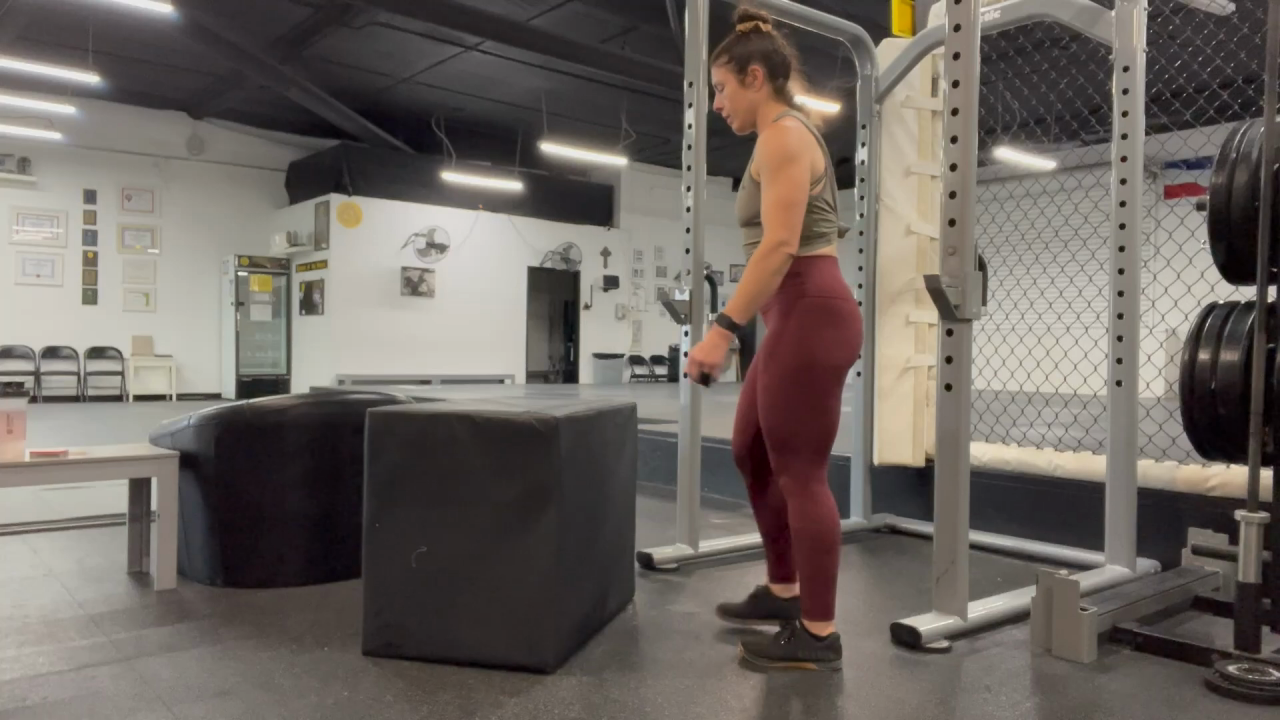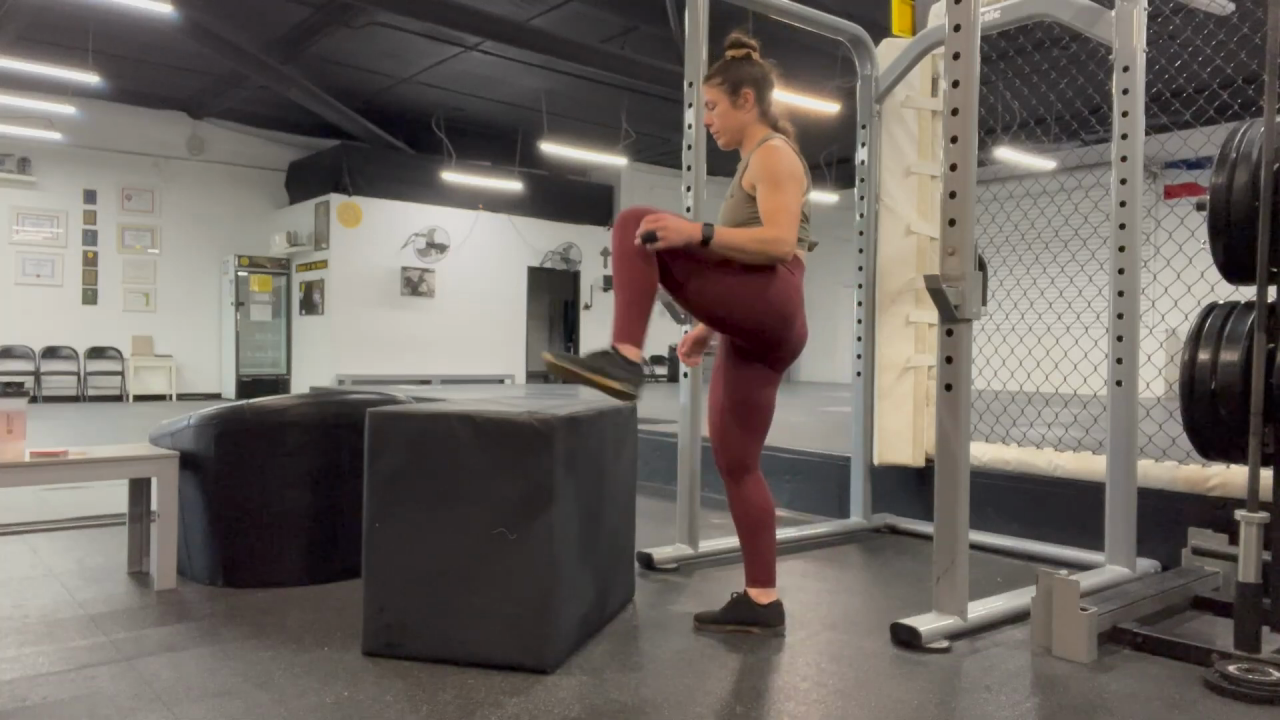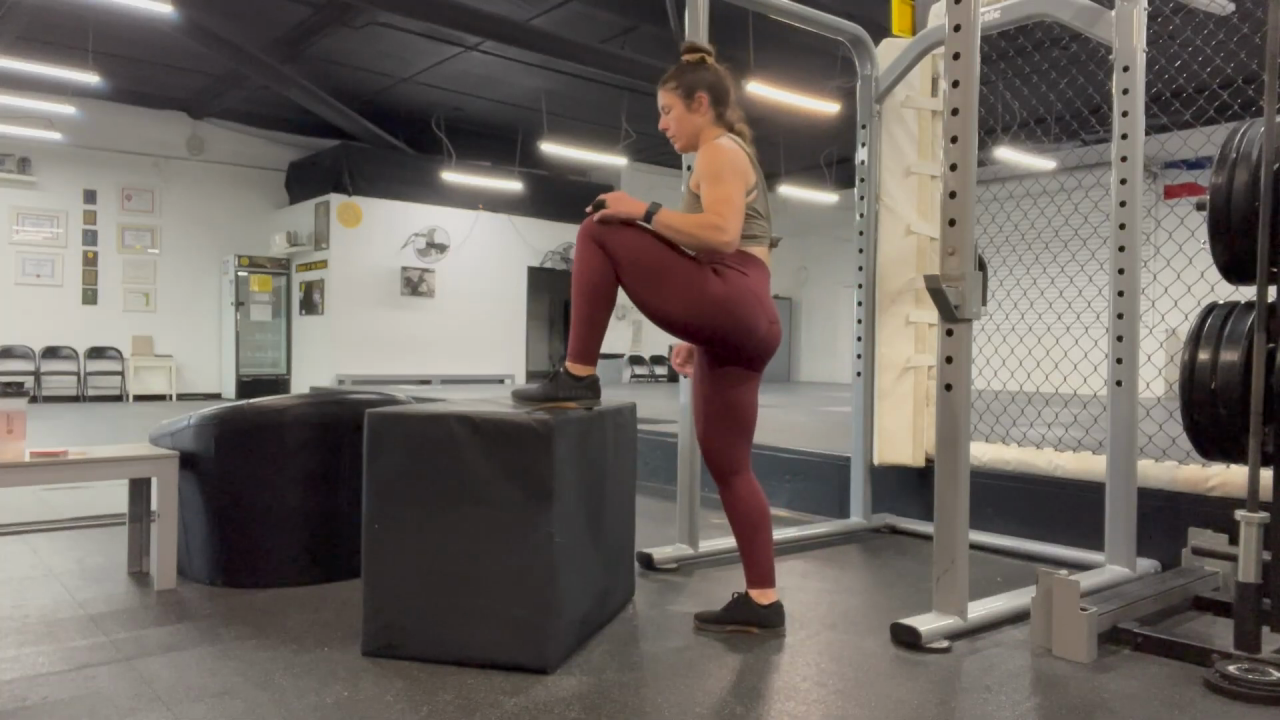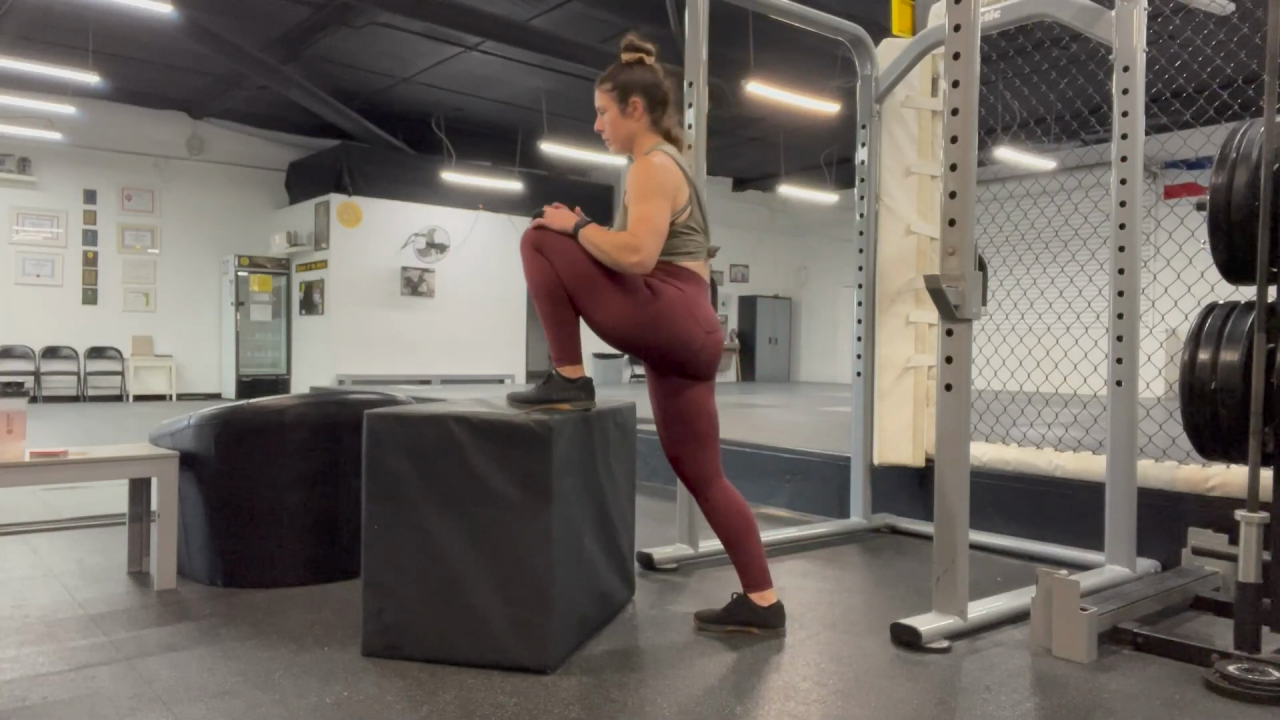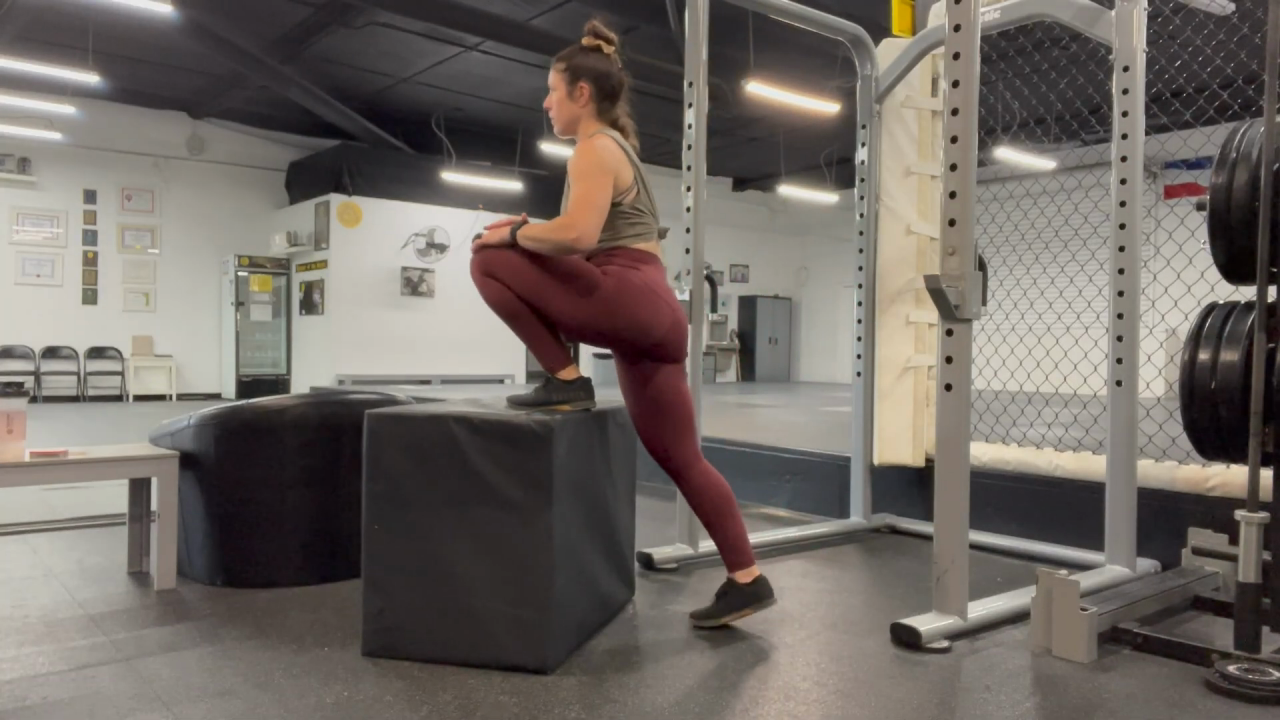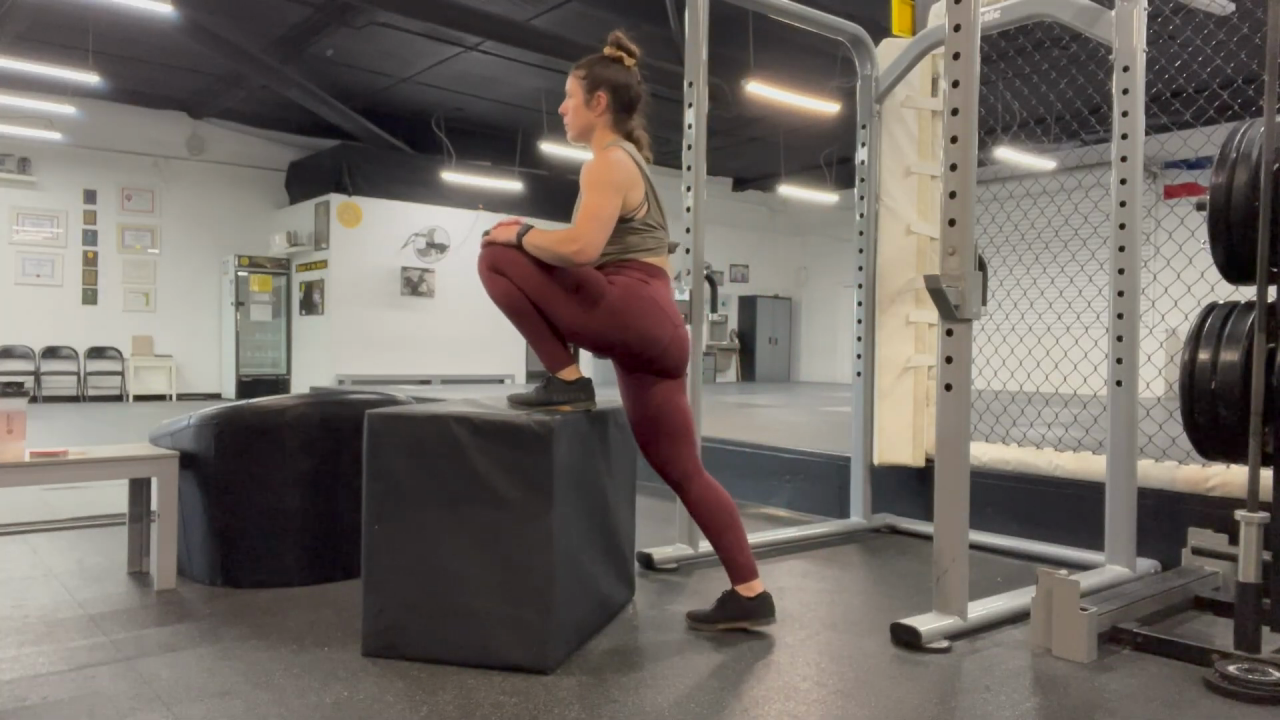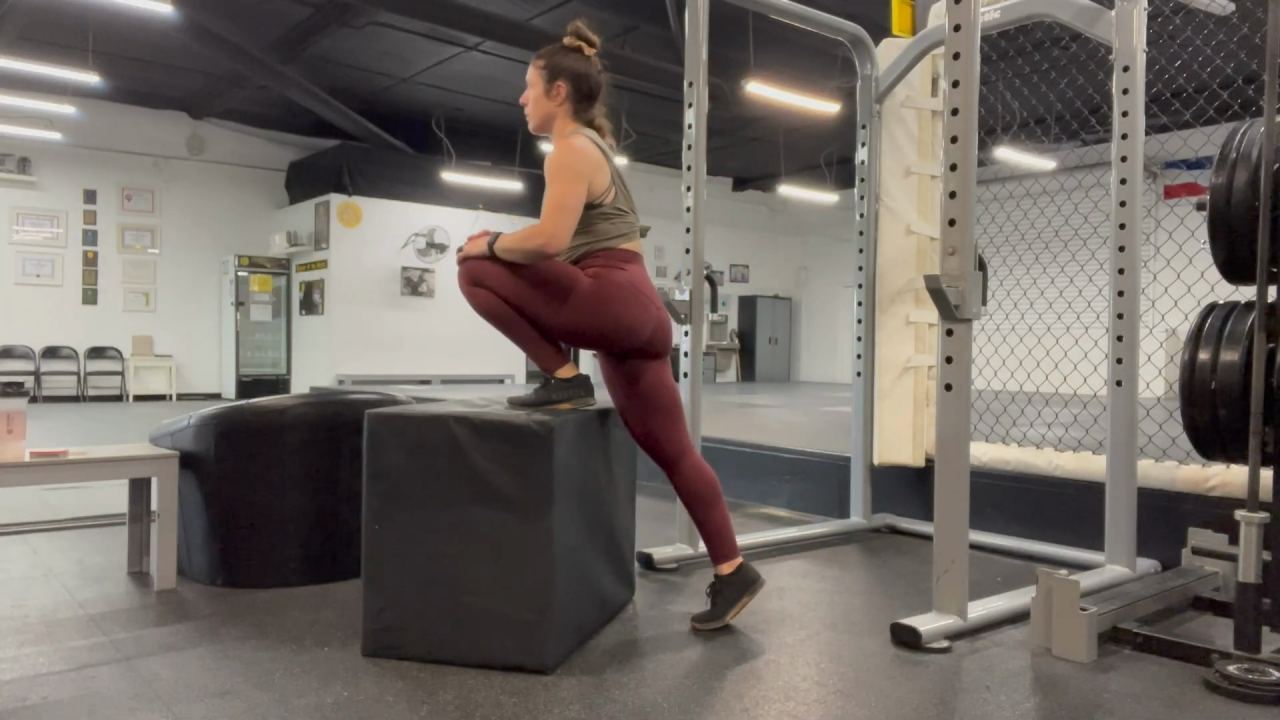
dt=0.7s
person 1, frame 1
left shoulder: (782, 137)
right shoulder: (789, 136)
left elbow: (779, 247)
left wrist: (722, 328)
left hip: (809, 316)
right hip: (802, 315)
left knee: (799, 475)
right knee: (751, 455)
left ankle: (817, 634)
right ankle: (783, 591)
person 1, frame 2
left shoulder: (774, 154)
right shoulder: (757, 162)
left elbow: (780, 244)
left wrist: (697, 234)
right wrist: (708, 326)
left hip: (769, 310)
right hip: (761, 329)
left knee: (636, 223)
right knee: (736, 463)
left ankle: (624, 360)
right ankle: (761, 602)
person 1, frame 3
left shoulder: (719, 151)
right shoulder: (732, 158)
left elbow: (722, 235)
left wrist: (645, 212)
right wrist: (697, 337)
left hip: (727, 307)
right hip: (746, 326)
left knee: (600, 232)
right knee: (728, 466)
left ankle: (578, 376)
right ankle: (762, 602)
person 1, frame 4
left shoulder: (652, 166)
right shoulder: (667, 164)
left elbow: (636, 258)
left wrist: (574, 230)
right wrist: (588, 234)
left hip: (665, 322)
right hip: (691, 334)
left knee: (539, 241)
right knee: (702, 475)
left ankle: (568, 380)
right ankle: (761, 601)
person 1, frame 5
left shoulder: (593, 149)
right shoulder: (613, 148)
left elbow: (579, 236)
left wrist: (515, 233)
right wrist: (531, 234)
left hip: (630, 308)
right hip: (652, 317)
left knee: (490, 261)
right knee: (680, 458)
left ankle: (565, 379)
right ankle: (746, 579)
person 1, frame 6
left shoulder: (607, 162)
right shoulder: (627, 160)
left elbow: (582, 249)
left wrist: (521, 234)
right wrist: (534, 238)
left hip: (632, 317)
right hip: (653, 328)
left knee: (497, 258)
right knee: (682, 470)
left ankle: (567, 381)
right ankle: (748, 593)
person 1, frame 7
left shoulder: (570, 149)
right shoulder: (589, 146)
left elbow: (550, 241)
left wrist: (491, 243)
right wrist: (505, 244)
left hip: (613, 305)
right hip: (634, 312)
left knee: (476, 271)
right knee: (672, 450)
left ankle: (563, 379)
right ankle: (731, 572)
